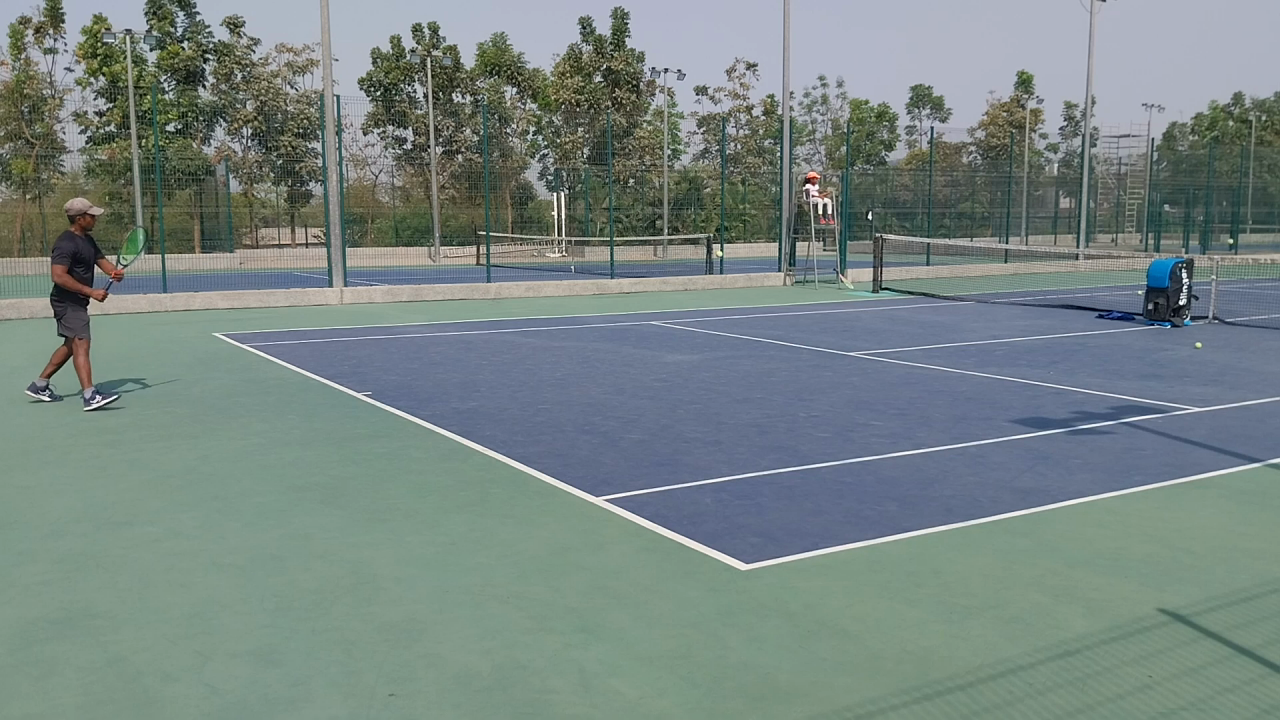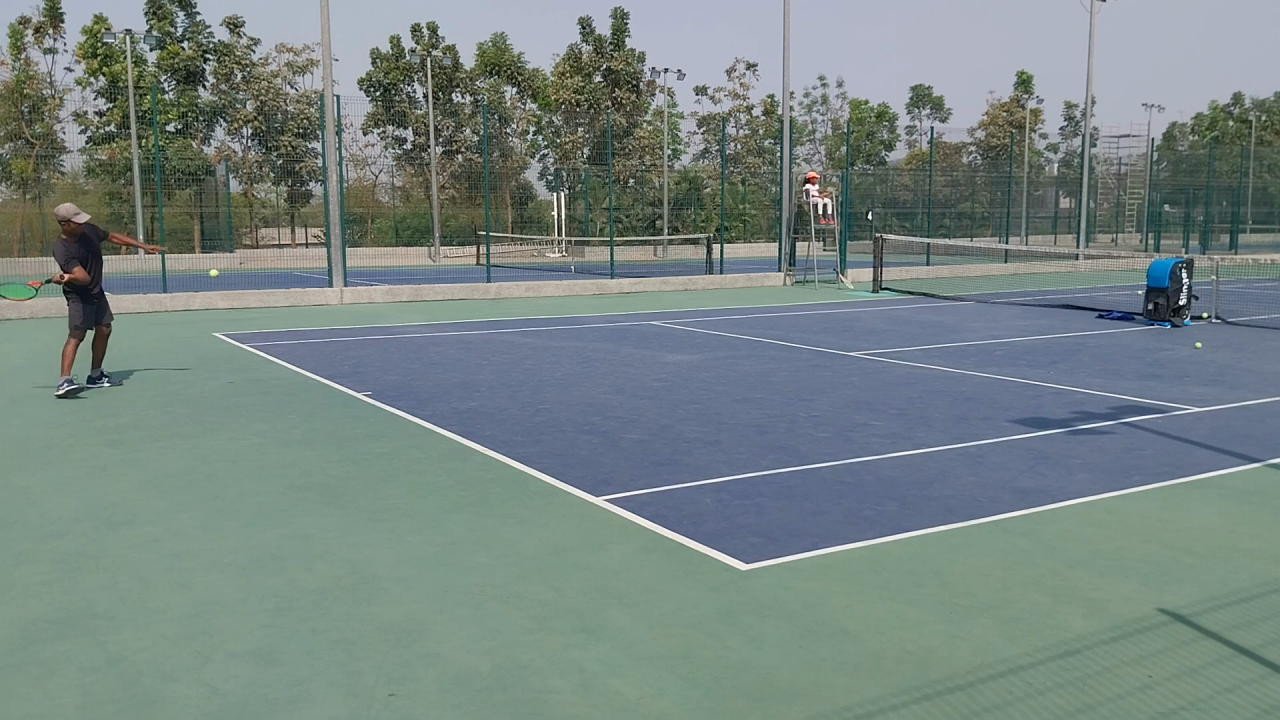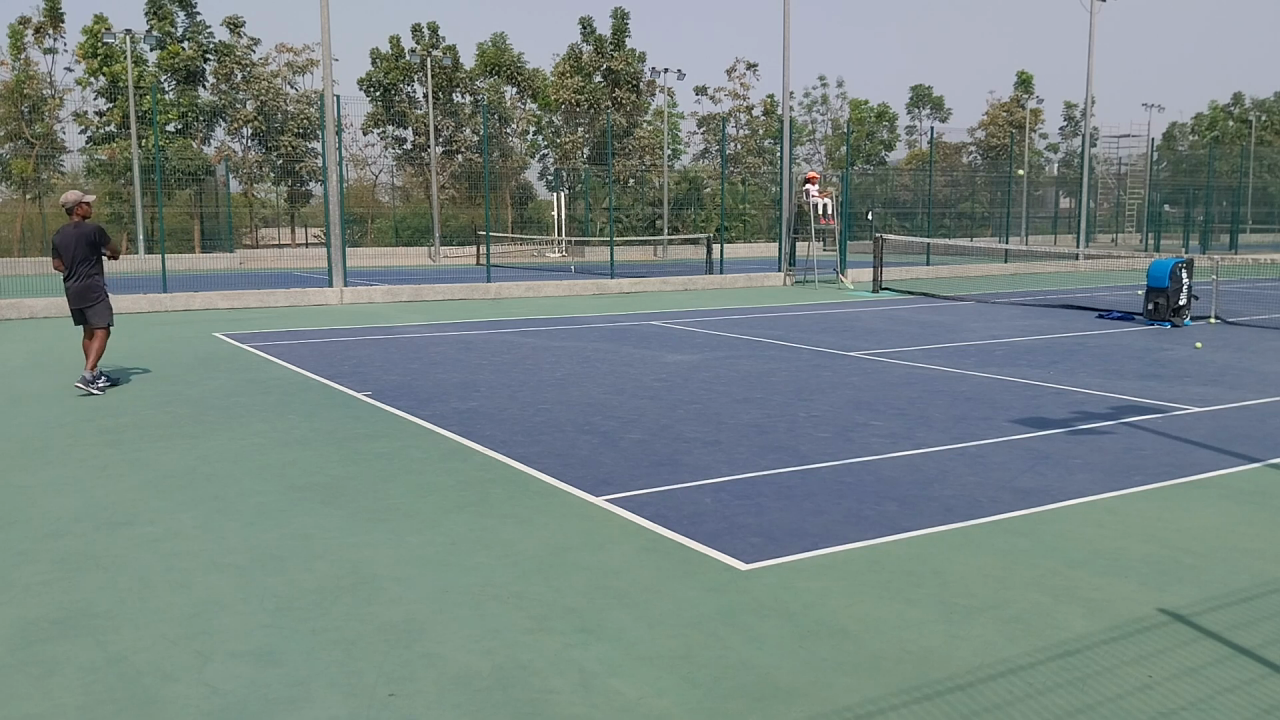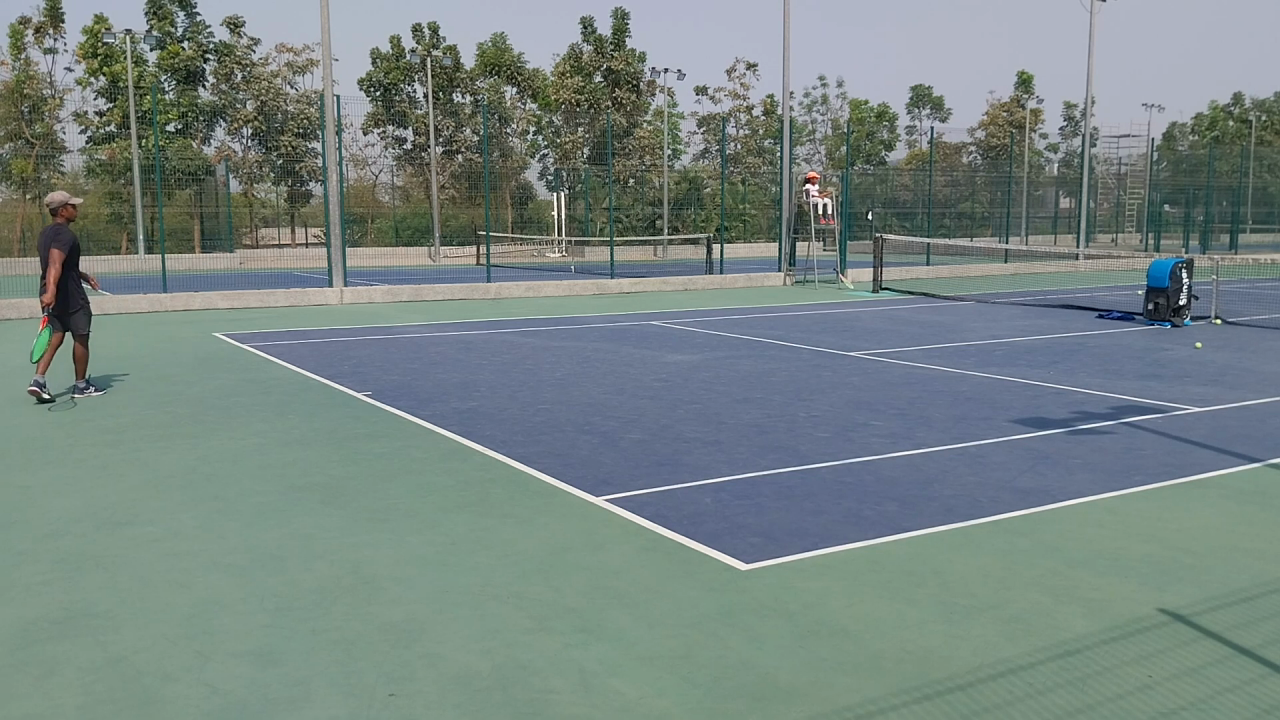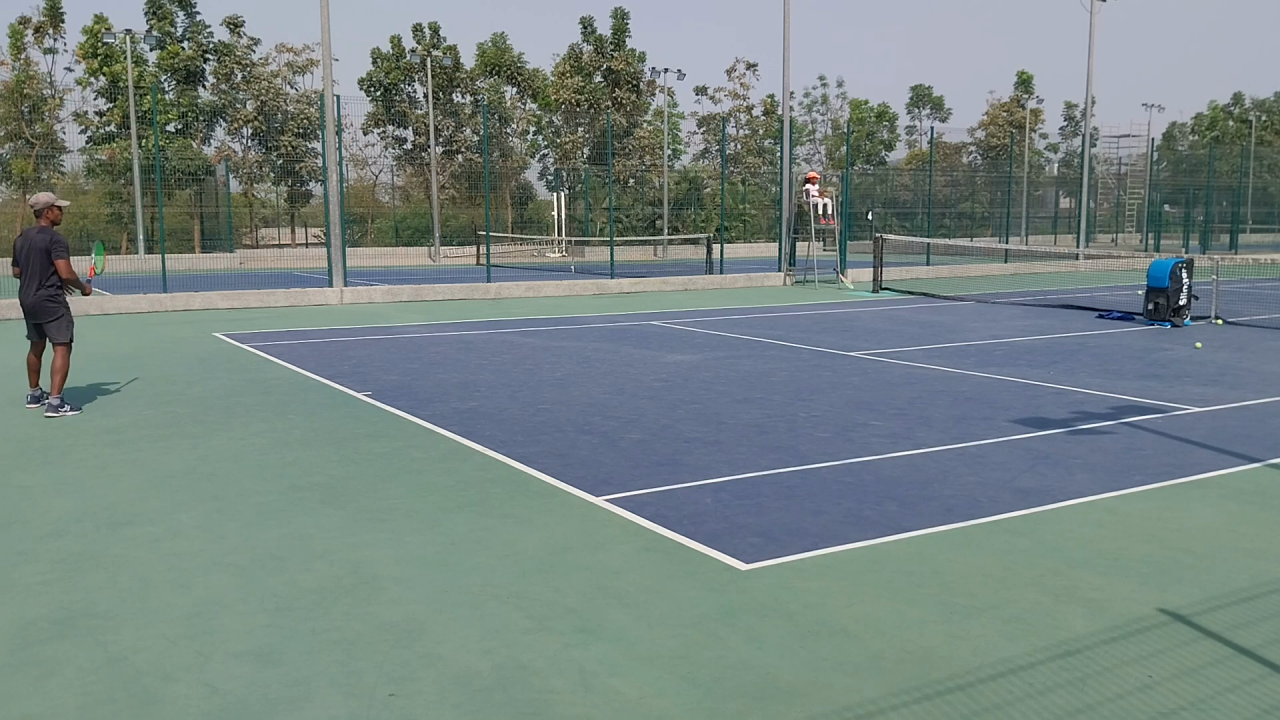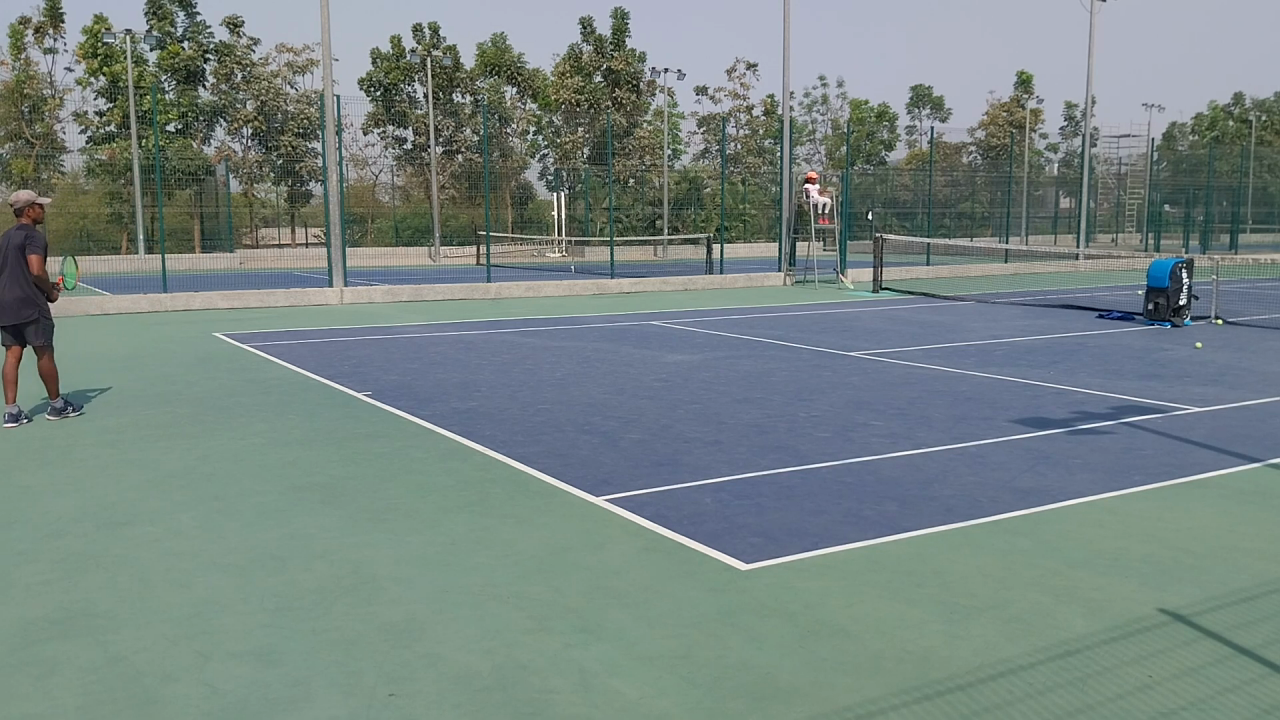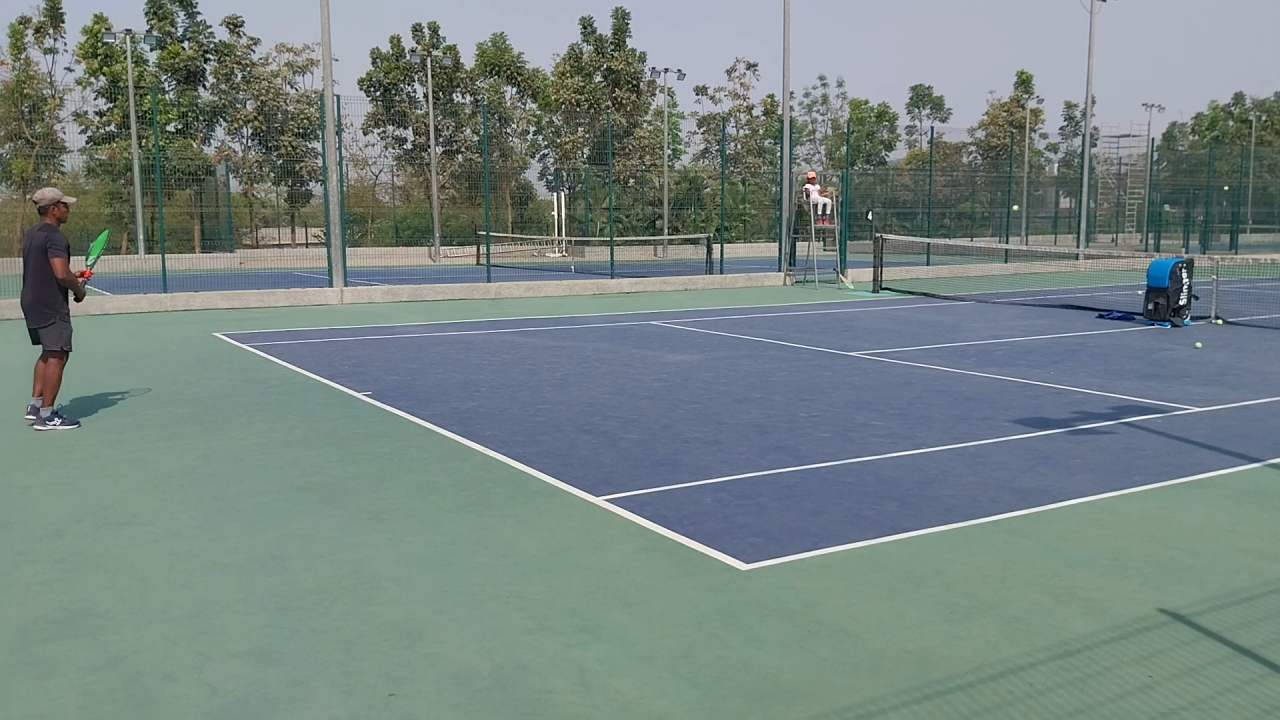
dt=0.7s
person 1, frame 1
left shoulder: (87, 240)
right shoulder: (66, 244)
left elbow: (102, 262)
right elbow: (58, 276)
left wrist: (114, 272)
right wrist: (91, 292)
left hip: (76, 303)
right hip: (68, 302)
left knee: (71, 344)
right knee: (81, 344)
left ankle: (40, 385)
right ankle: (90, 396)
person 1, frame 2
left shoulder: (88, 231)
right shoulder: (62, 250)
left elbow: (113, 237)
right elbow: (83, 278)
left wrist: (144, 247)
right wrist: (65, 279)
left hip: (96, 293)
right hip: (79, 296)
left knee: (104, 330)
right knee: (76, 335)
left ankle: (96, 375)
right ankle: (64, 382)
person 1, frame 3
left shoulder: (58, 236)
right shoulder: (92, 230)
left elbow: (57, 265)
right elbow: (115, 252)
right wrist: (107, 253)
left hip: (72, 290)
right hip: (92, 290)
left knee: (89, 332)
right knee: (102, 332)
left ankle: (94, 376)
right ankle: (86, 376)
person 1, frame 4
left shoulder: (46, 232)
right shoulder: (64, 234)
right elbow: (54, 263)
left wrist: (82, 276)
right wrist: (51, 290)
left hip: (51, 295)
right hip: (69, 295)
left knee: (55, 337)
right knee: (81, 339)
left ankle: (38, 379)
right ankle: (81, 385)
person 1, frame 5
left shoulder: (22, 238)
right shoulder: (54, 239)
left elbow: (17, 271)
right elbow: (66, 273)
right wrist: (83, 287)
left hip: (28, 301)
right hip: (51, 302)
left knee: (36, 346)
right knee: (62, 348)
left ankle: (35, 394)
right ankle: (55, 402)
person 1, frame 6
right shoulder: (33, 235)
right elbow: (37, 271)
left wrist: (44, 287)
right wrist: (51, 291)
right hip: (29, 304)
right knee: (44, 353)
right ankle: (57, 403)
person 1, frame 7
left shoulder: (31, 234)
right shoulder: (54, 236)
right elbow: (61, 274)
left wrist: (72, 276)
right wrist: (78, 289)
left hip: (31, 302)
right hip: (51, 305)
left knee: (48, 354)
right knee: (57, 357)
left ankle: (36, 405)
right ankle: (47, 416)
